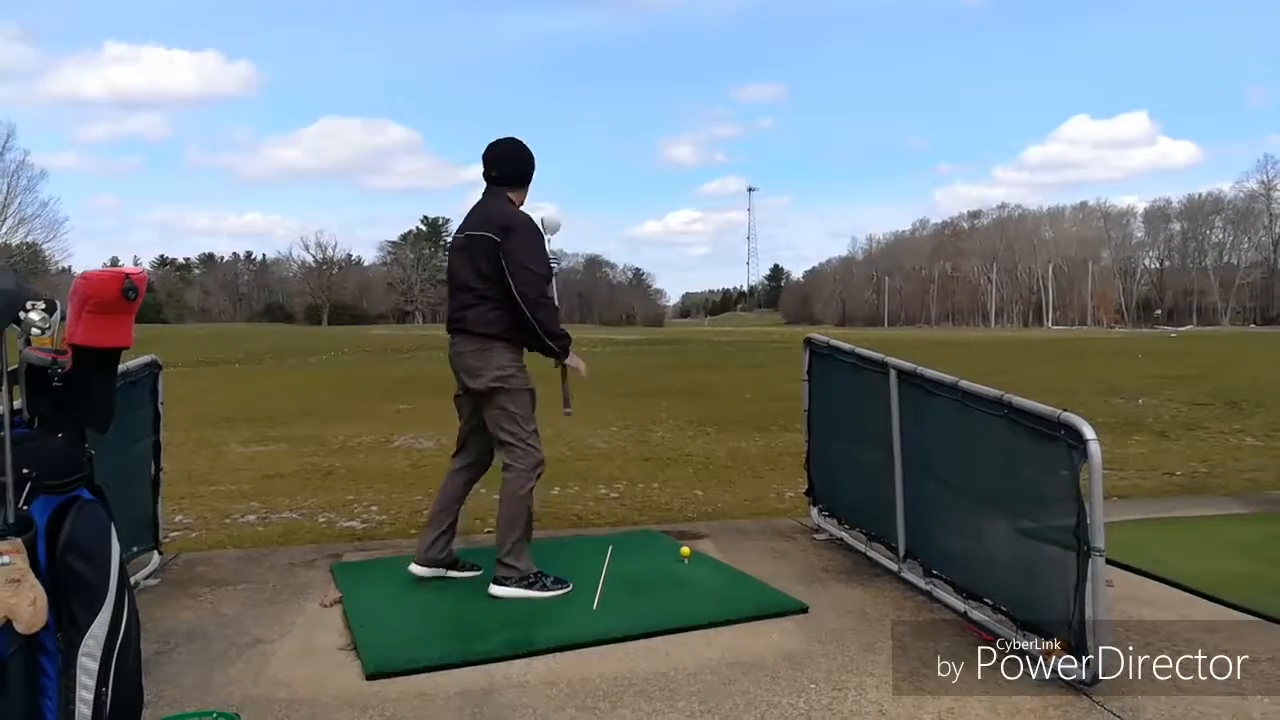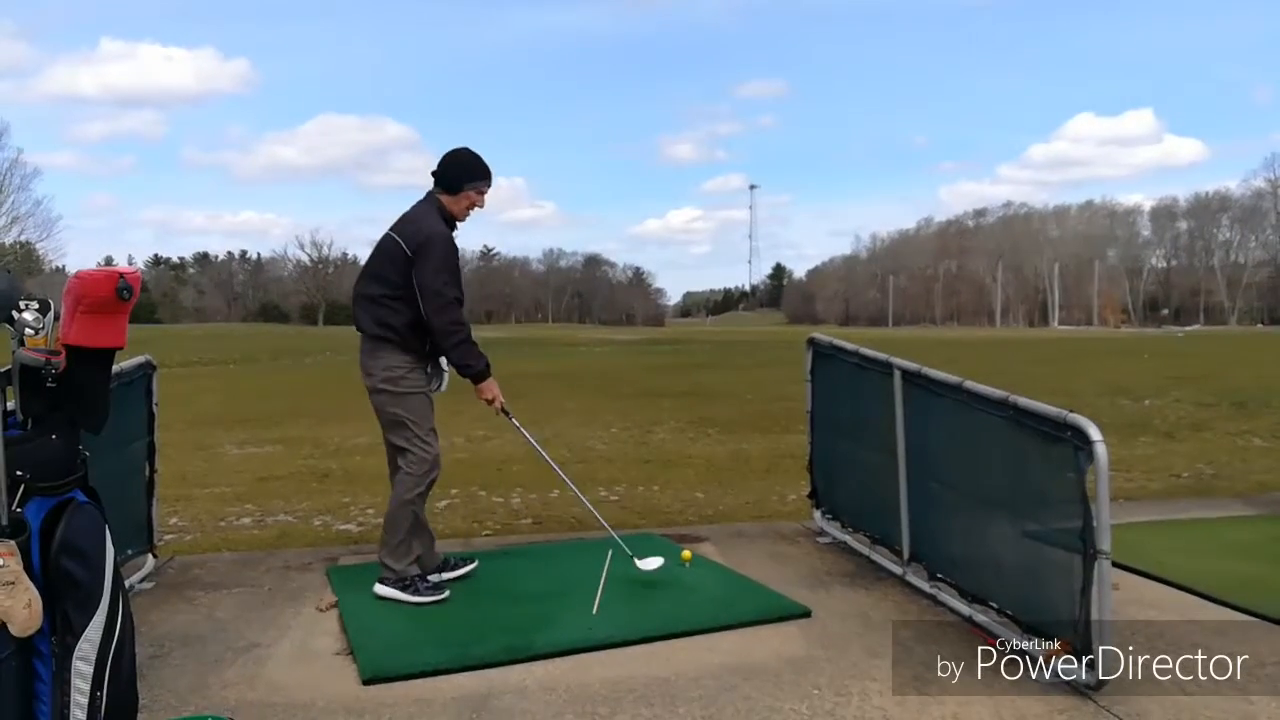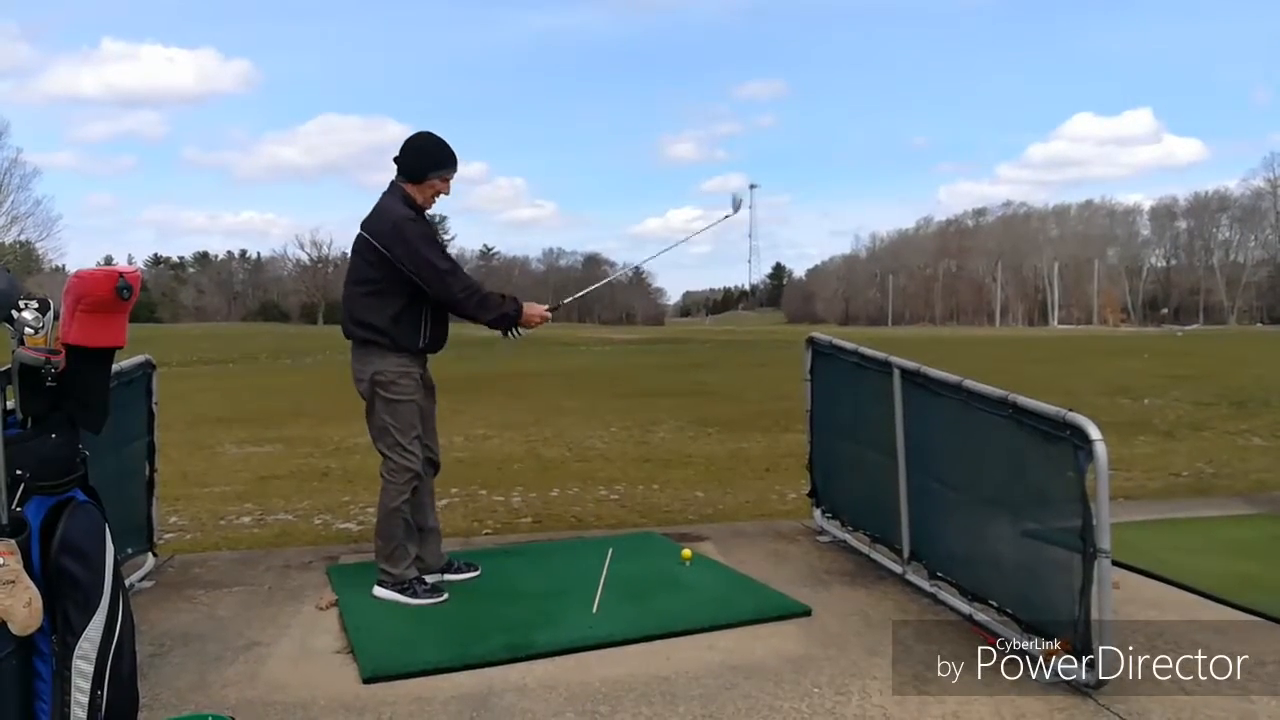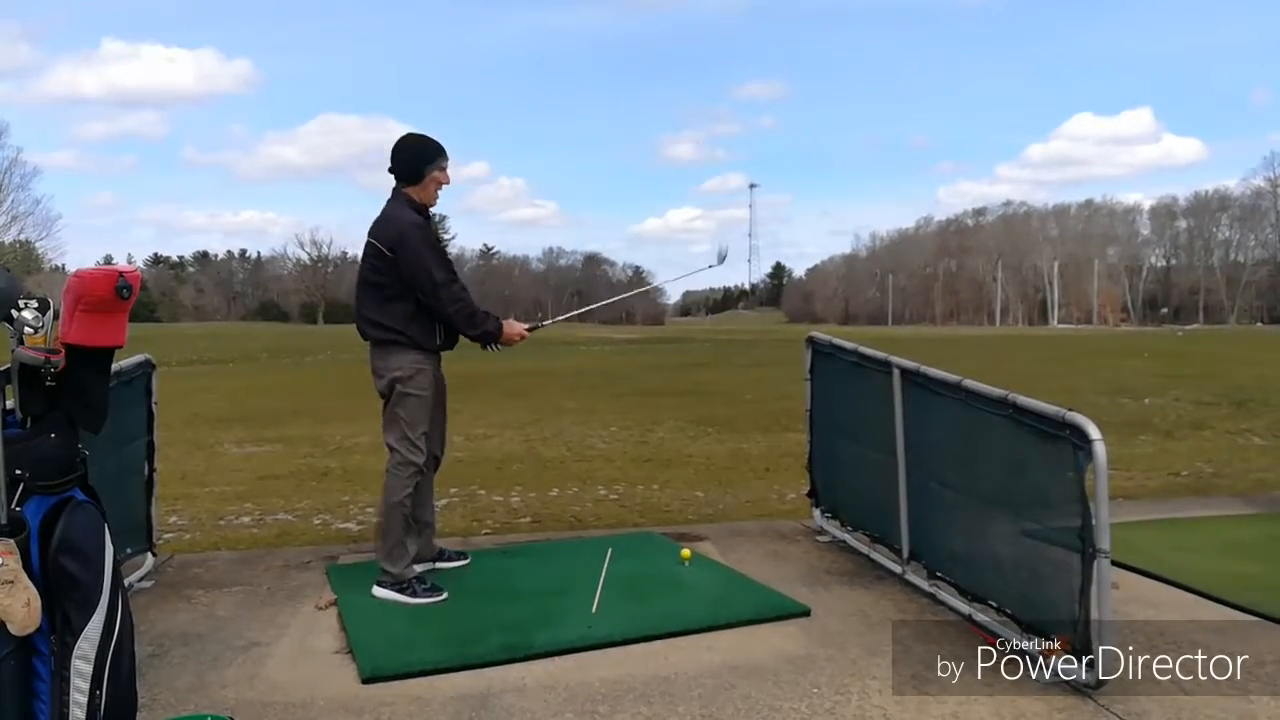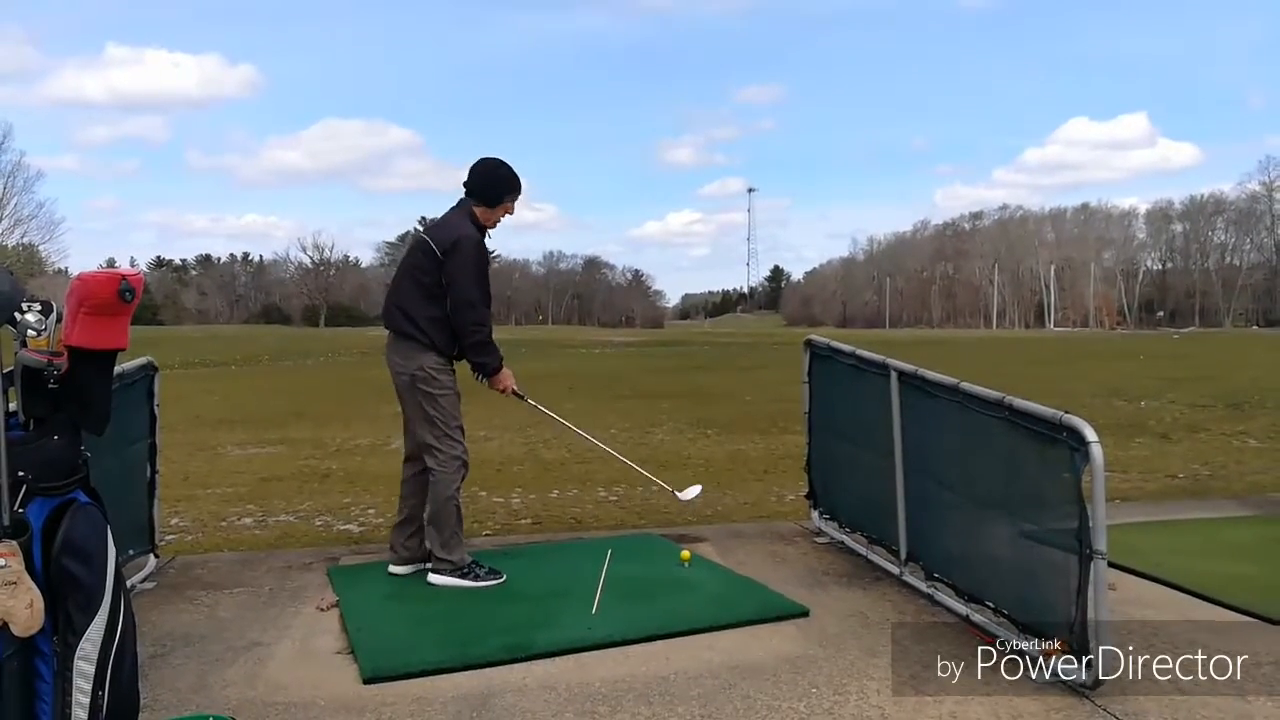
dt=1s
person 1, frame 1
left shoulder: (472, 224)
right shoulder: (515, 223)
right elbow: (528, 295)
left wrist: (538, 276)
right wrist: (561, 348)
left hip: (467, 348)
right hip: (494, 353)
left knee: (471, 454)
right knee: (522, 457)
left ankle: (432, 554)
right ankle: (515, 571)
person 1, frame 2
left shoulder: (422, 222)
right shoulder: (433, 236)
right elbow: (444, 313)
left wrist: (435, 358)
right wrist: (479, 374)
left hip: (397, 355)
right hip: (394, 360)
left knee: (411, 460)
right knee: (420, 459)
left ankle: (422, 560)
right ankle: (396, 573)
person 1, frame 3
left shoulder: (402, 217)
right shoulder: (397, 222)
left elbow: (445, 281)
right elbow: (449, 284)
left wrist: (504, 313)
right wrist: (514, 311)
left hip: (406, 357)
right hip: (386, 361)
left knee: (424, 461)
right knee: (402, 465)
left ankle: (426, 561)
right ankle: (394, 576)
person 1, frame 4
left shoulder: (406, 220)
right shoulder: (406, 226)
left elbow: (438, 290)
right elbow: (442, 294)
left wrist: (486, 327)
right wrist: (494, 328)
left hip: (415, 352)
right hip: (405, 356)
left knee: (427, 455)
right knee: (408, 459)
left ankle: (419, 549)
right ankle: (393, 574)
person 1, frame 5
left shoulder: (448, 228)
right shoulder: (465, 239)
right elbow: (468, 314)
left wrist: (487, 363)
right wrist: (494, 367)
left hip: (411, 350)
right hip: (424, 356)
left knee: (421, 454)
right knee: (448, 456)
left ankle: (407, 551)
right ankle: (449, 561)
